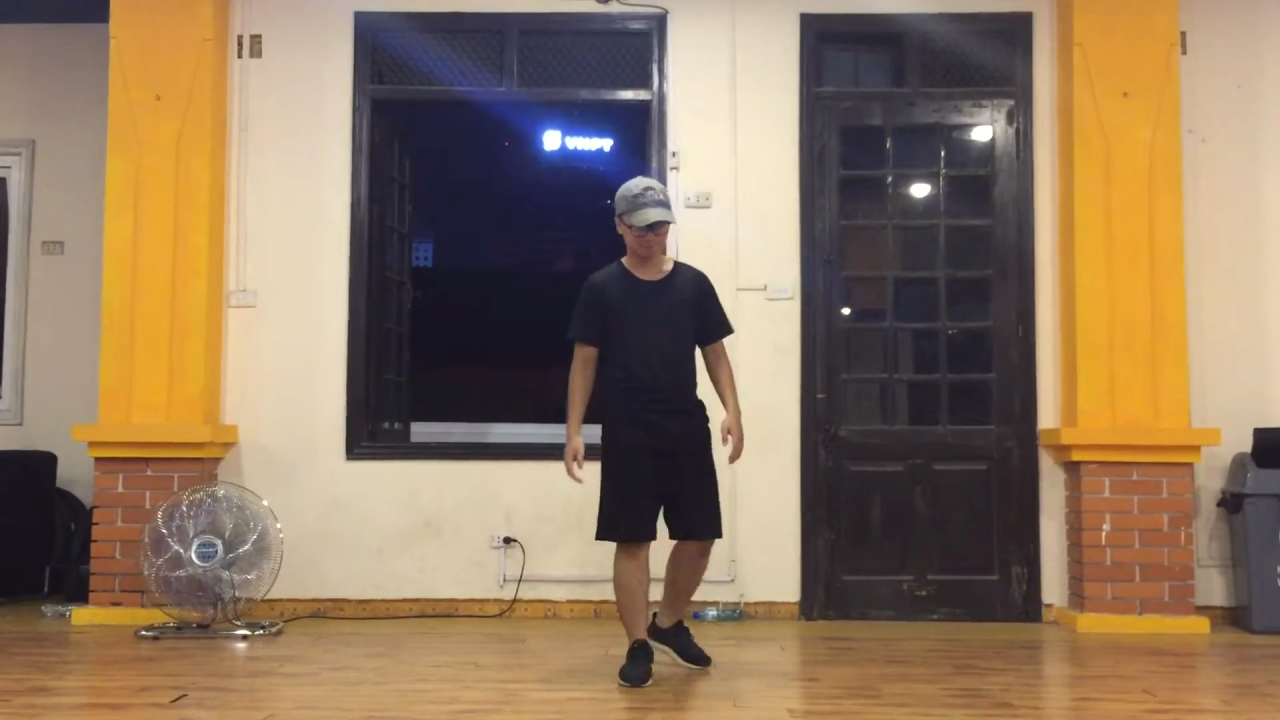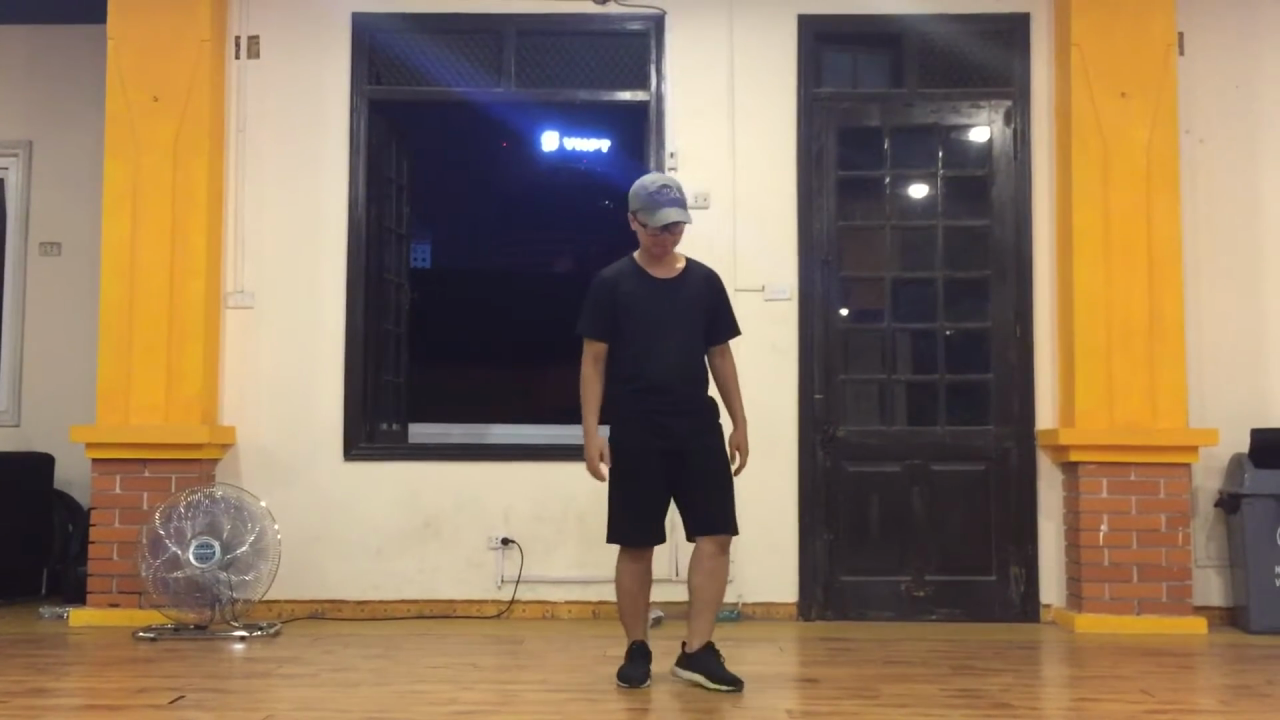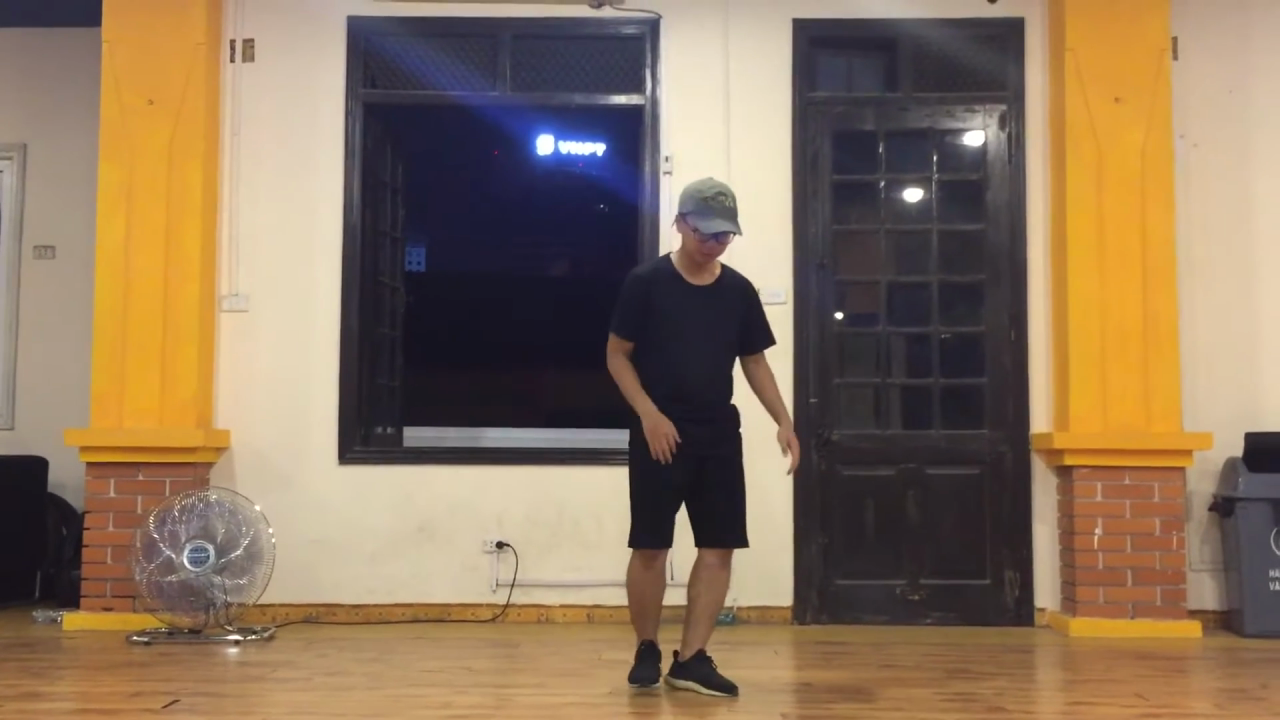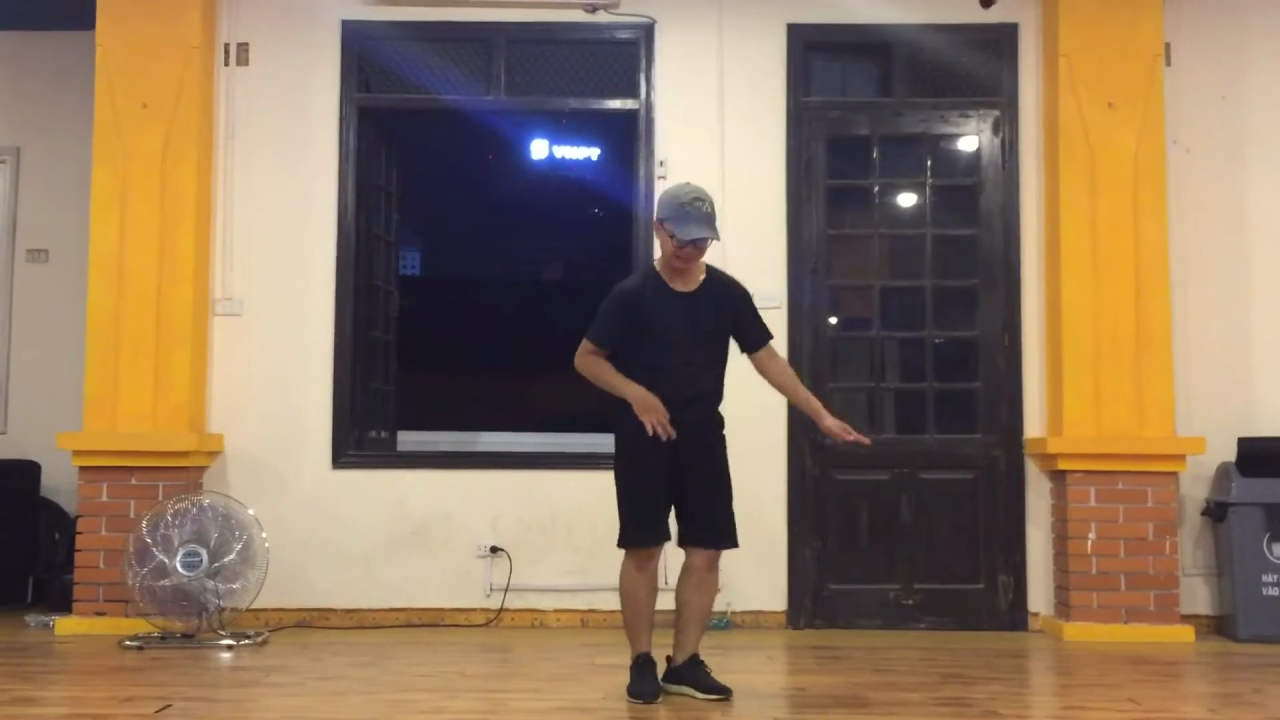
dt=0.5s
person 1, frame 1
left shoulder: (694, 283)
right shoulder: (601, 287)
left elbow: (714, 352)
right elbow: (584, 362)
left wrist: (732, 410)
right wrist: (574, 430)
left hip: (688, 428)
right hip: (628, 432)
left knee: (699, 534)
right knee: (632, 540)
left ankle: (670, 623)
right ankle: (638, 647)
person 1, frame 2
left shoulder: (705, 282)
right shoulder: (612, 283)
left elbow: (720, 355)
right elbow: (594, 360)
left wrist: (739, 423)
right wrist: (591, 430)
left hip: (699, 428)
right hip: (635, 433)
left knee: (714, 537)
right knee: (635, 545)
left ankle: (697, 650)
right ankle: (637, 650)
person 1, frame 3
left shoulder: (739, 291)
right shoulder: (646, 282)
left elbow: (754, 362)
right elbow: (617, 356)
left wrist: (783, 421)
right wrist: (650, 415)
left hip: (720, 434)
right hip: (660, 433)
left knee: (719, 548)
right knee: (650, 547)
left ankle: (691, 658)
right ankle: (647, 649)
person 1, frame 4
left shoulder: (728, 293)
right shoulder: (633, 293)
left elbow: (765, 357)
right elbow: (586, 358)
left wrist: (822, 415)
right wrist: (634, 394)
left hip: (702, 435)
right hip: (645, 436)
left knee: (705, 550)
right knee: (642, 549)
left ankle: (685, 662)
right ankle: (642, 662)
